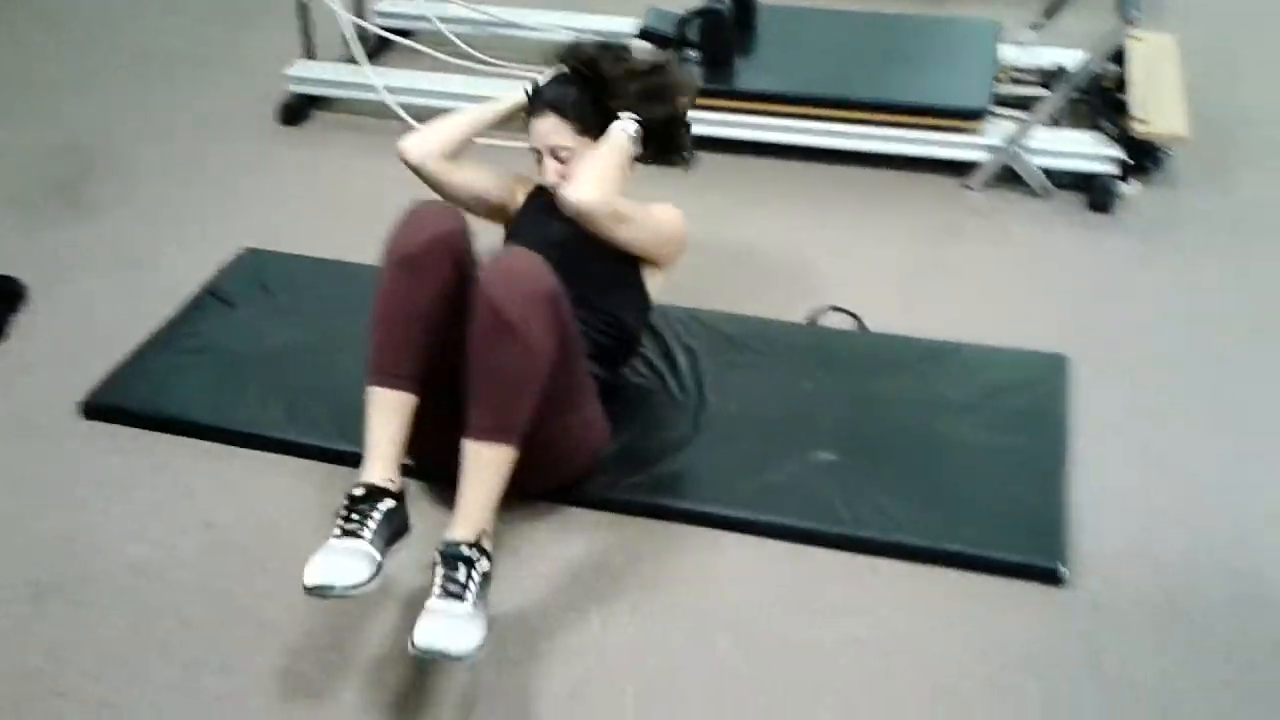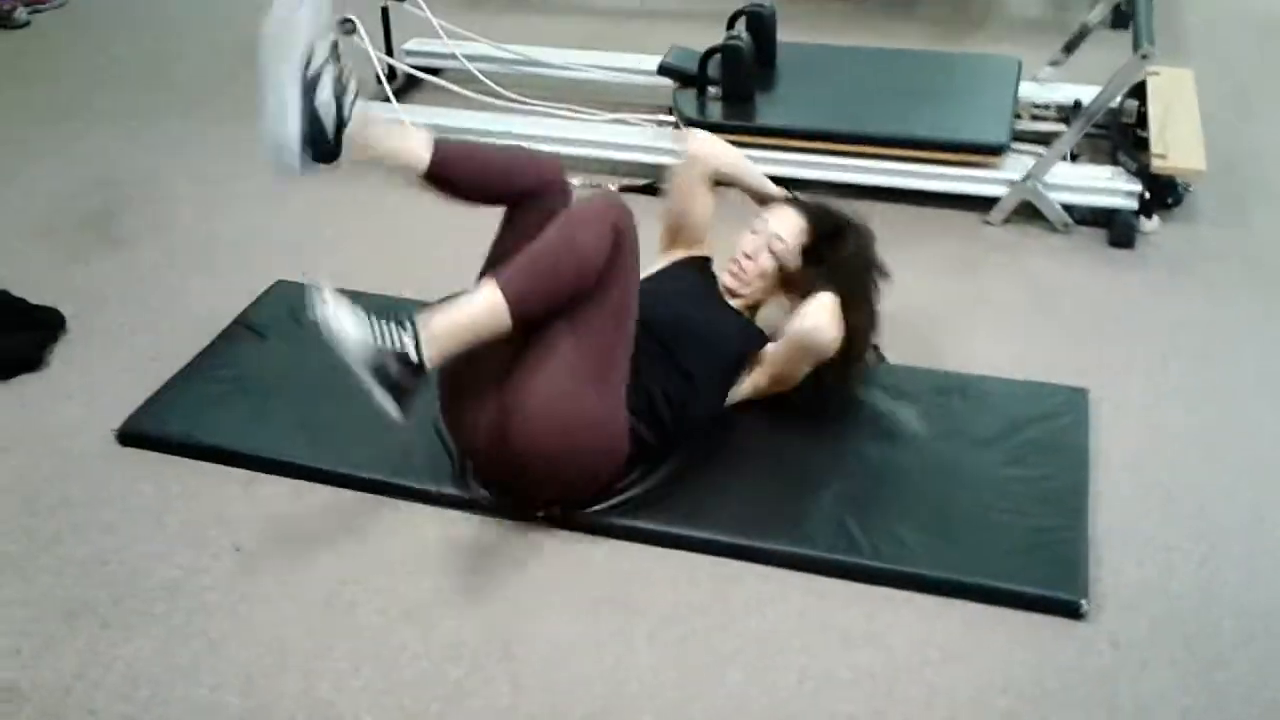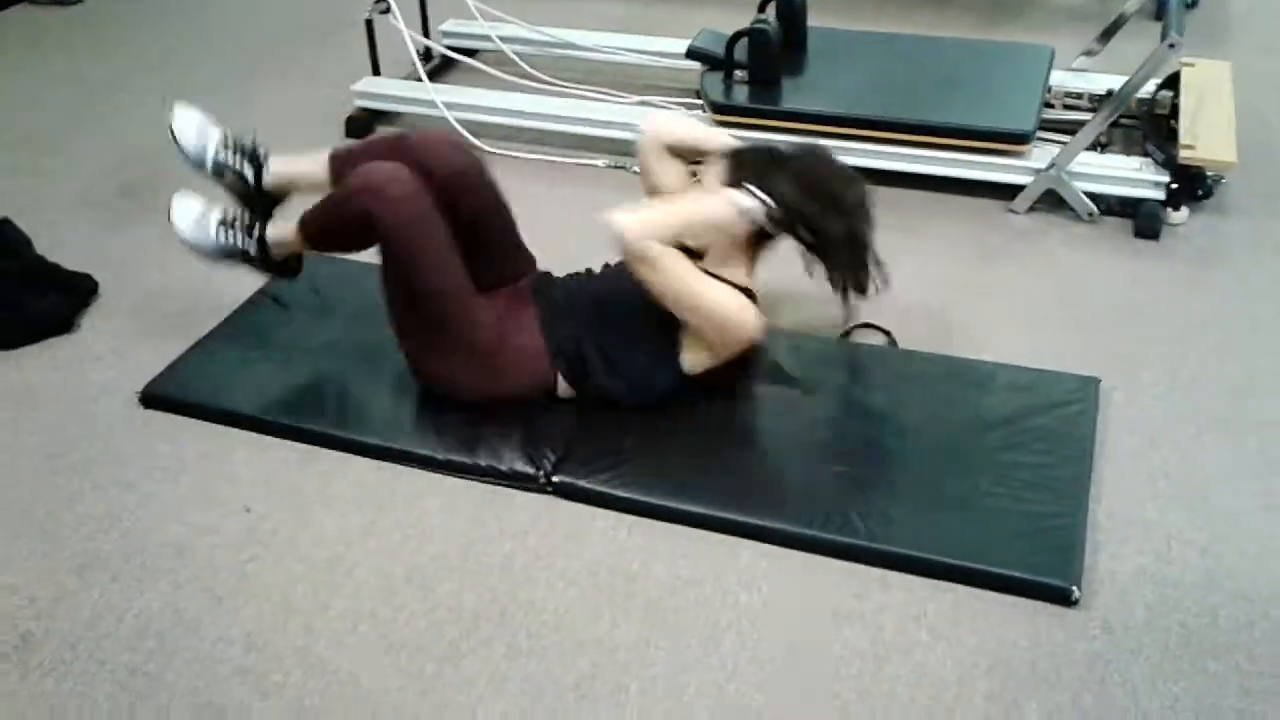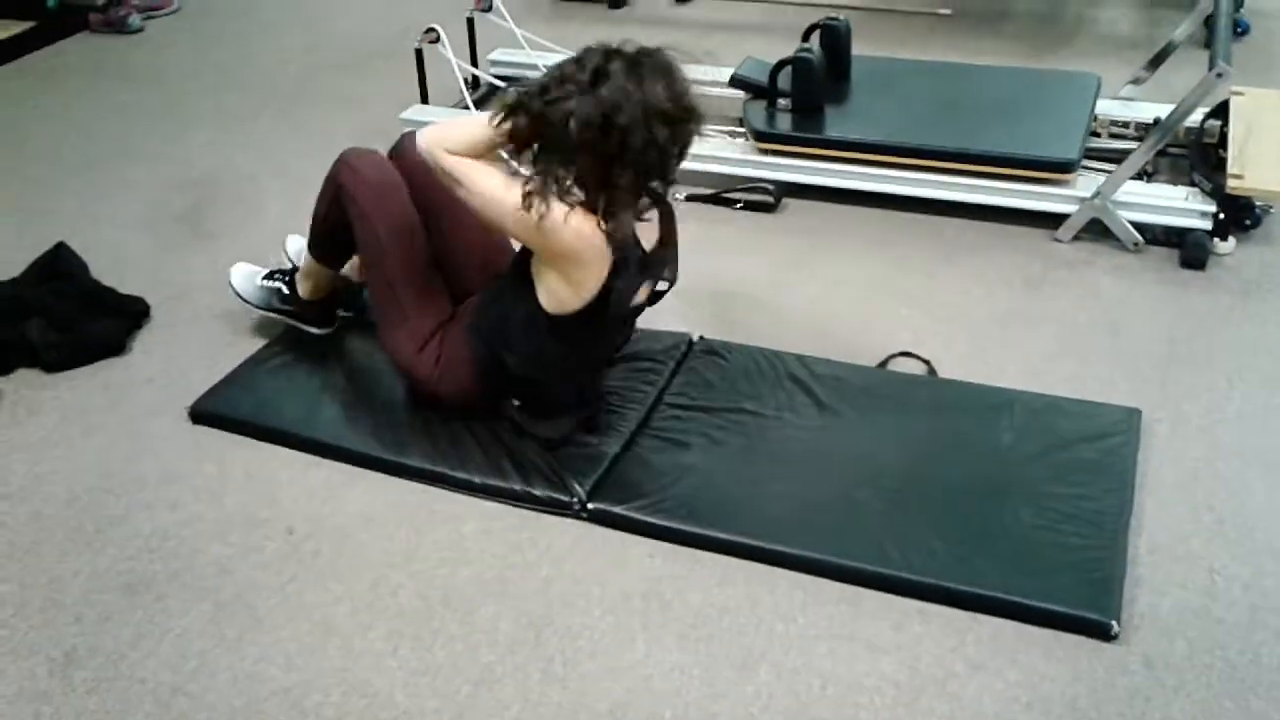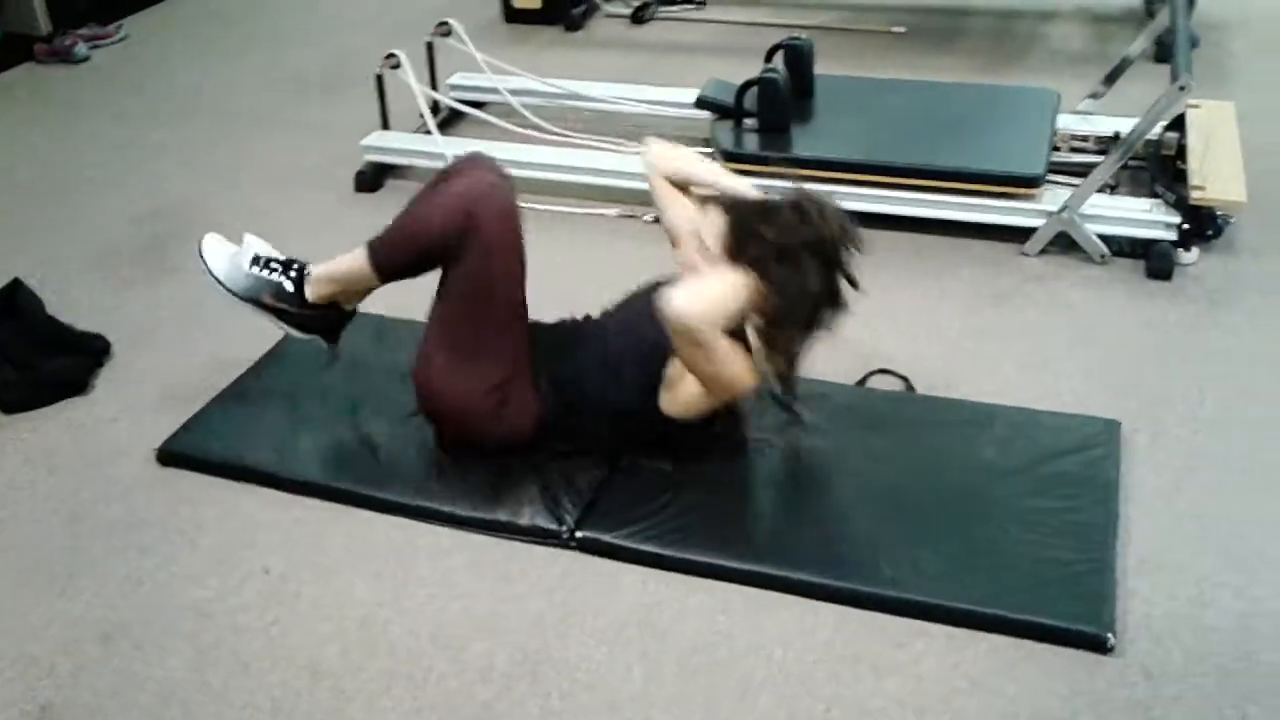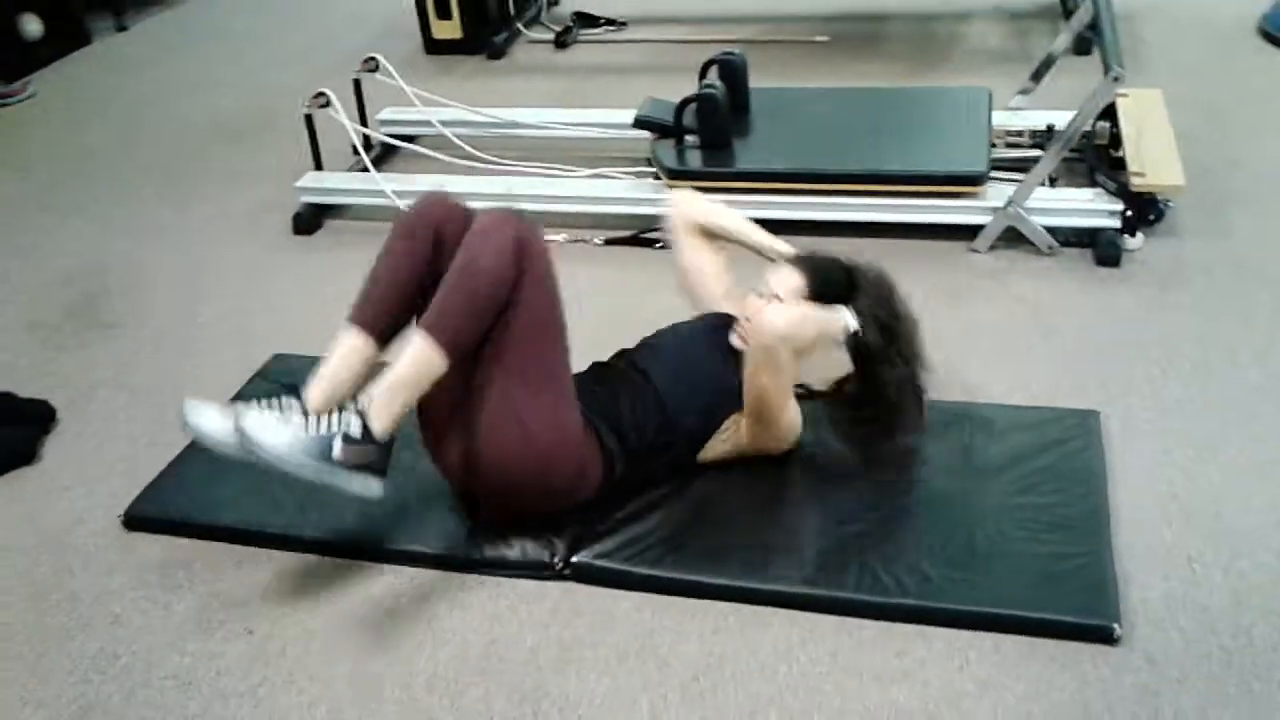
dt=0.5s
person 1, frame 1
left shoulder: (659, 230)
right shoulder: (525, 200)
left elbow: (584, 198)
right elbow: (418, 150)
left wrist: (624, 127)
right wrist: (528, 100)
left hip: (548, 436)
right hip: (454, 418)
left knee: (516, 276)
right knee: (428, 226)
left ankle: (468, 549)
right ankle: (376, 494)
person 1, frame 2
left shoulder: (762, 364)
right shoulder: (688, 264)
left elbow: (816, 333)
right elbow: (697, 150)
left wrist: (825, 287)
right wrist: (780, 200)
left hip: (557, 449)
right hip: (492, 397)
left knee: (608, 219)
right knee: (544, 180)
left ankle: (410, 354)
right ankle: (337, 125)
person 1, frame 3
left shoulder: (733, 320)
right shoulder: (703, 245)
left elbow: (627, 227)
right elbow: (653, 131)
left wrist: (730, 202)
right wrist: (743, 160)
left hip: (493, 361)
right hip: (524, 299)
left knee: (384, 186)
right knee: (436, 153)
left ankle: (266, 244)
right ankle: (263, 176)
person 1, frame 4
left shoulder: (575, 234)
right shoulder: (649, 208)
left elbow: (437, 144)
left hip: (455, 363)
right hip: (502, 315)
left knee: (360, 169)
right knee: (406, 154)
left ankle: (306, 295)
right ankle: (343, 277)
person 1, frame 5
left shoulder: (731, 371)
right shoulder: (708, 286)
left elbow: (685, 310)
right elbow: (658, 157)
left wrist: (753, 270)
right wrist: (748, 197)
left hip: (486, 405)
right hip: (530, 358)
left knee: (483, 203)
right knee: (479, 174)
left ankle: (308, 294)
right ankle: (329, 290)
person 1, frame 6
left shoulder: (771, 423)
right shoulder: (727, 321)
left elbow: (778, 334)
right elbow: (683, 210)
left wrist: (835, 319)
right wrist: (778, 249)
left hip: (538, 464)
right hip: (481, 429)
left knee: (508, 229)
right knee: (436, 214)
left ankle: (363, 437)
right ankle: (312, 412)
